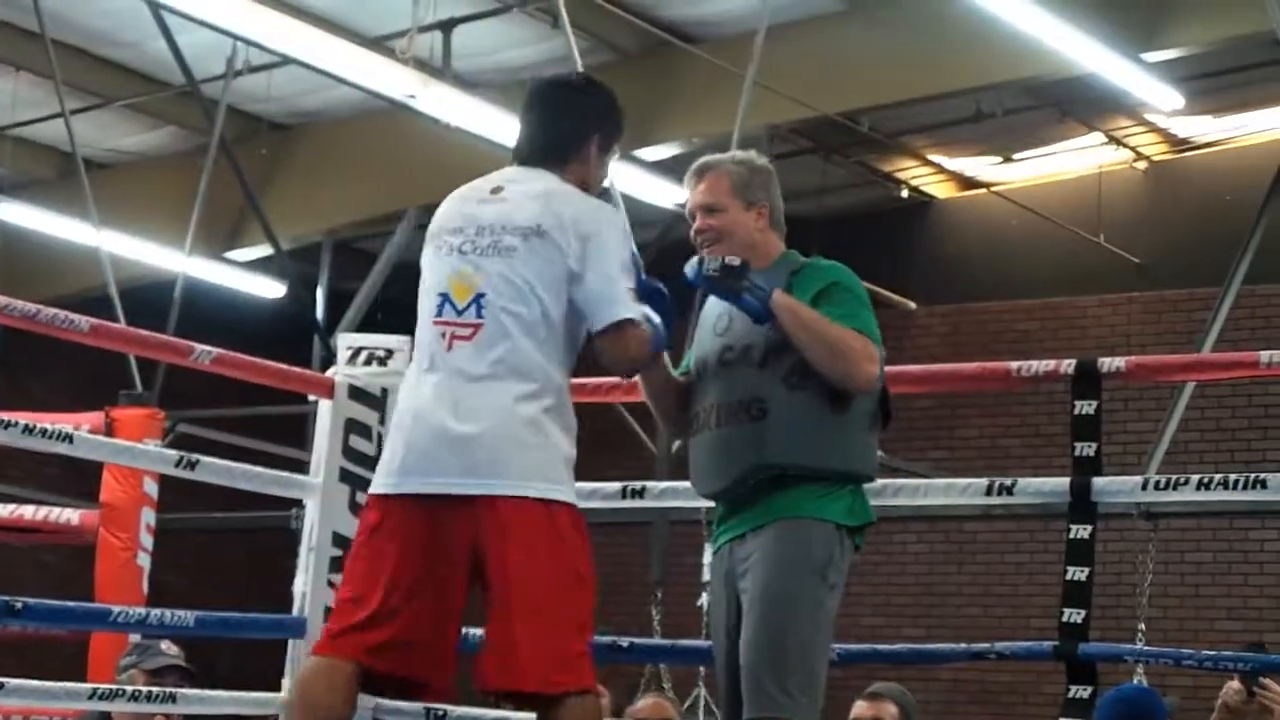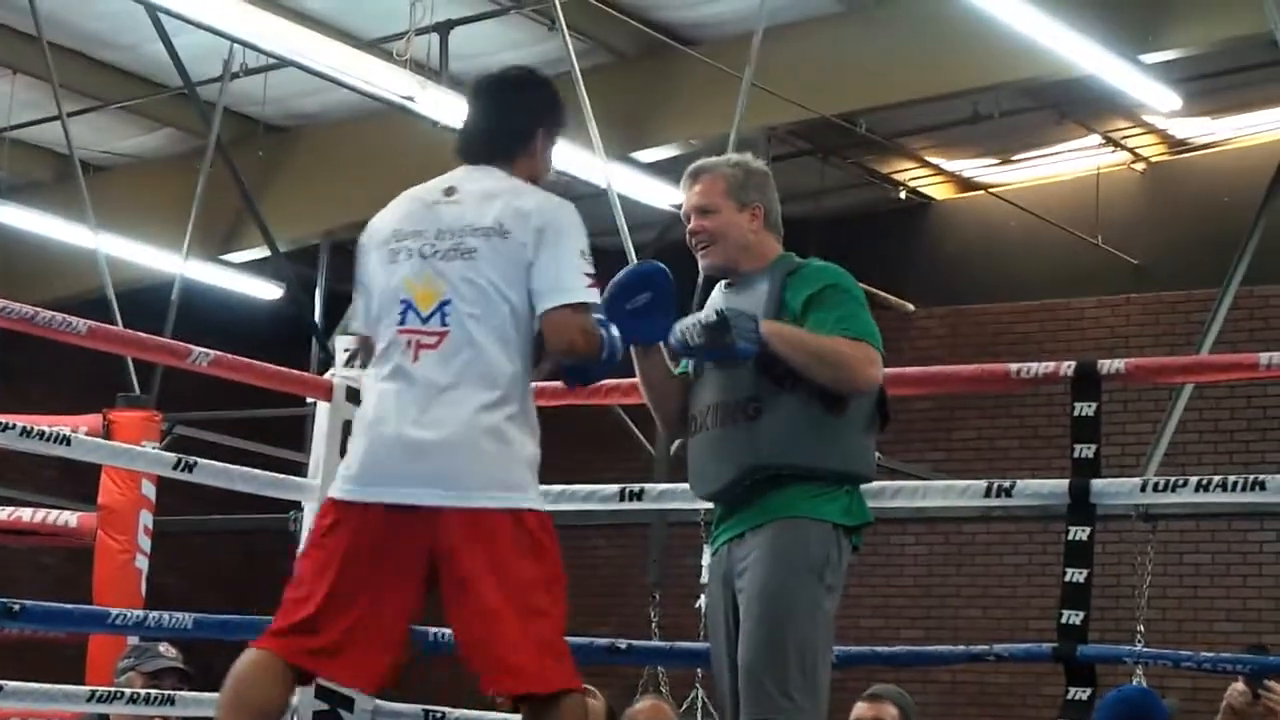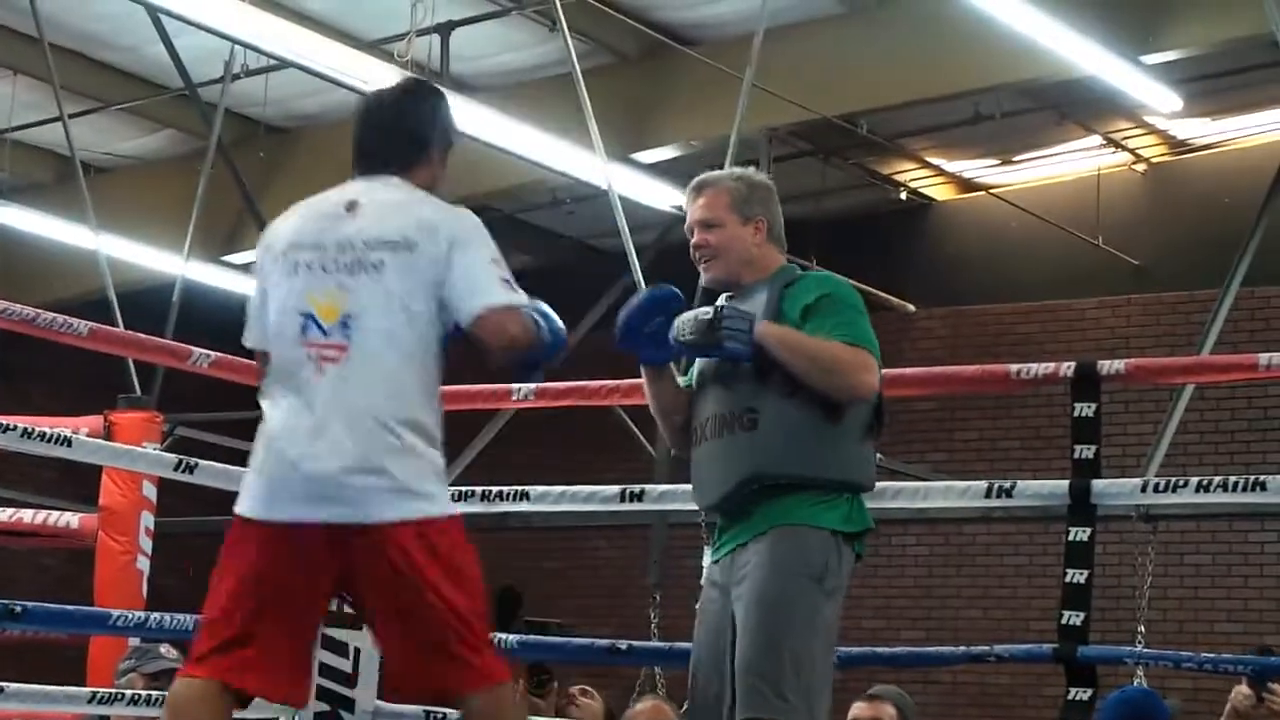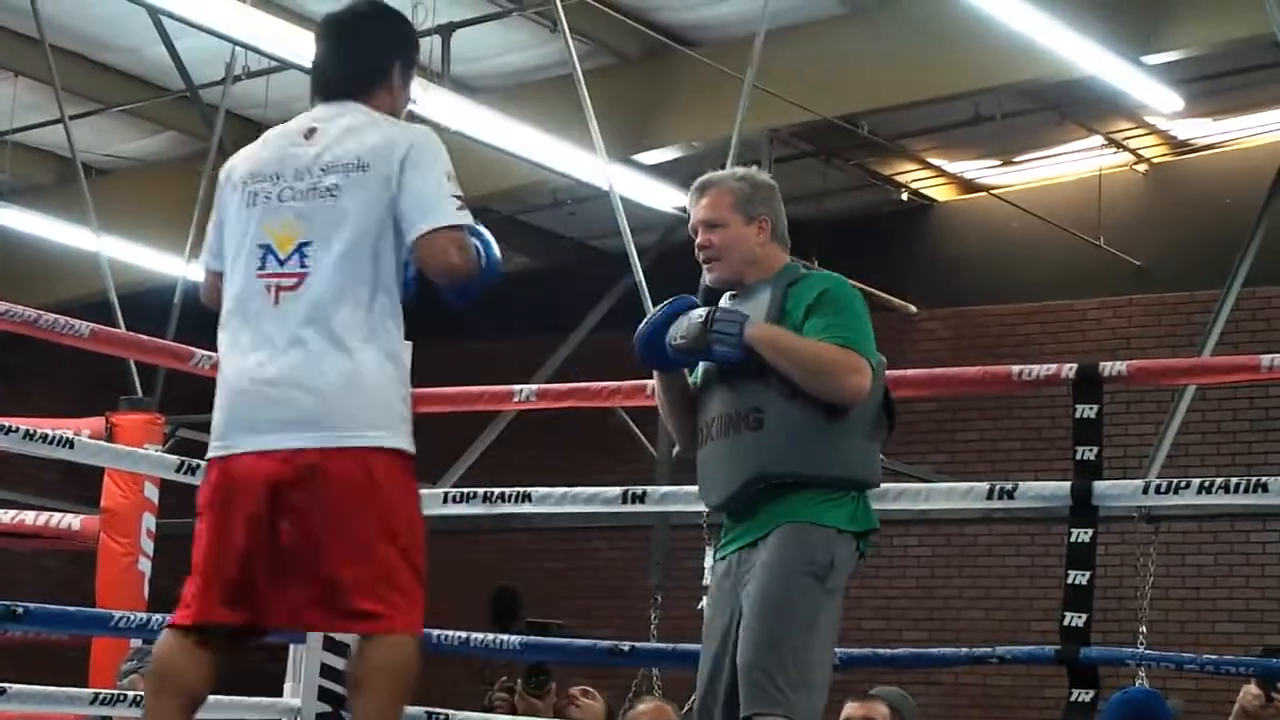
dt=0.2s
person 1, frame 1
left shoulder: (451, 210)
right shoulder: (588, 219)
right elbow: (624, 352)
right wrist: (649, 328)
left hip: (415, 457)
right hip: (520, 467)
left knee: (351, 643)
person 1, frame 2
left shoulder: (390, 219)
right shoulder: (545, 214)
right elbow: (569, 338)
right wrist: (604, 343)
left hip: (378, 465)
right hip: (483, 473)
left knee: (292, 641)
person 1, frame 3
left shoulder: (285, 231)
right shoulder: (447, 226)
left elbow: (264, 363)
right elbow: (505, 334)
right wrist: (543, 332)
left hip: (282, 483)
right hip: (396, 488)
left knee: (216, 665)
person 1, frame 4
left shoulder: (246, 162)
right shoulder: (405, 145)
left elbow: (214, 290)
right elbow: (448, 262)
right wrist: (482, 257)
left hip: (248, 418)
right hip: (352, 421)
left knee: (203, 616)
right knee: (384, 615)
person 2, frame 1
left shoulder: (821, 280)
right shoulder: (716, 303)
left elbow: (862, 368)
right elbow: (680, 416)
left wrist: (771, 298)
left hip: (803, 512)
right hip: (733, 523)
person 2, frame 2
left shoulder: (816, 282)
right shoulder: (713, 305)
left elbow: (864, 370)
right elbow: (678, 420)
left wrist: (759, 332)
right wrist: (644, 344)
left hip: (799, 514)
right hip: (731, 525)
person 2, frame 3
left shoulder: (817, 292)
right shoulder: (716, 318)
left elbow: (861, 376)
right elbow: (684, 434)
left wrist: (759, 332)
right wrist: (654, 362)
left hip: (802, 522)
right hip: (733, 535)
person 2, frame 4
left shoulder: (820, 291)
right shoulder: (725, 316)
left elbow: (852, 379)
right elbow: (692, 437)
left wrist: (751, 331)
right wrist: (668, 369)
left hip: (809, 519)
right hip: (740, 533)
